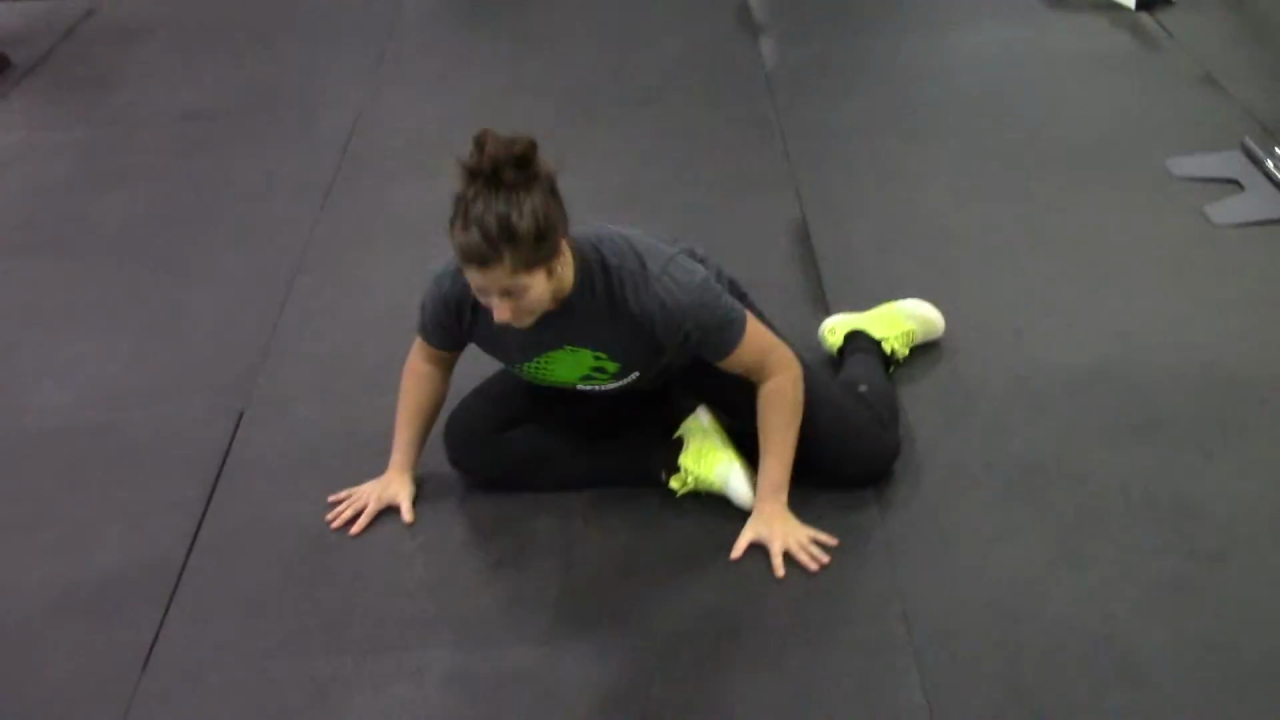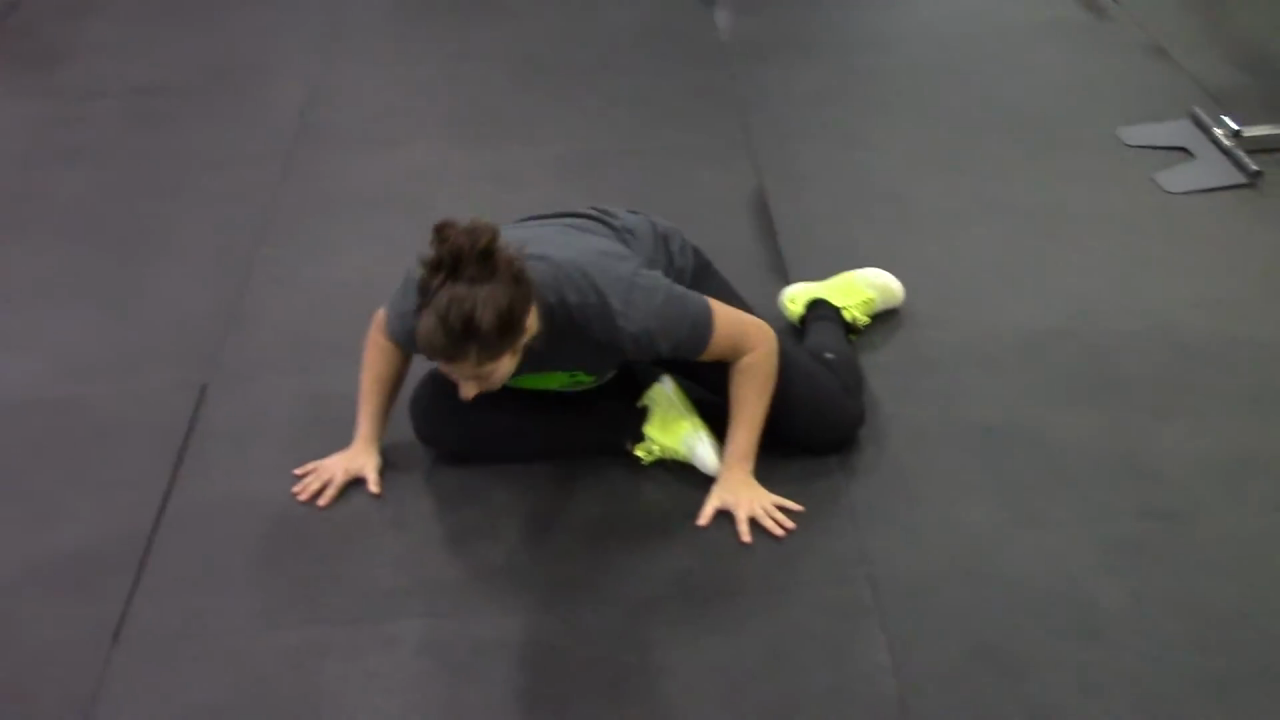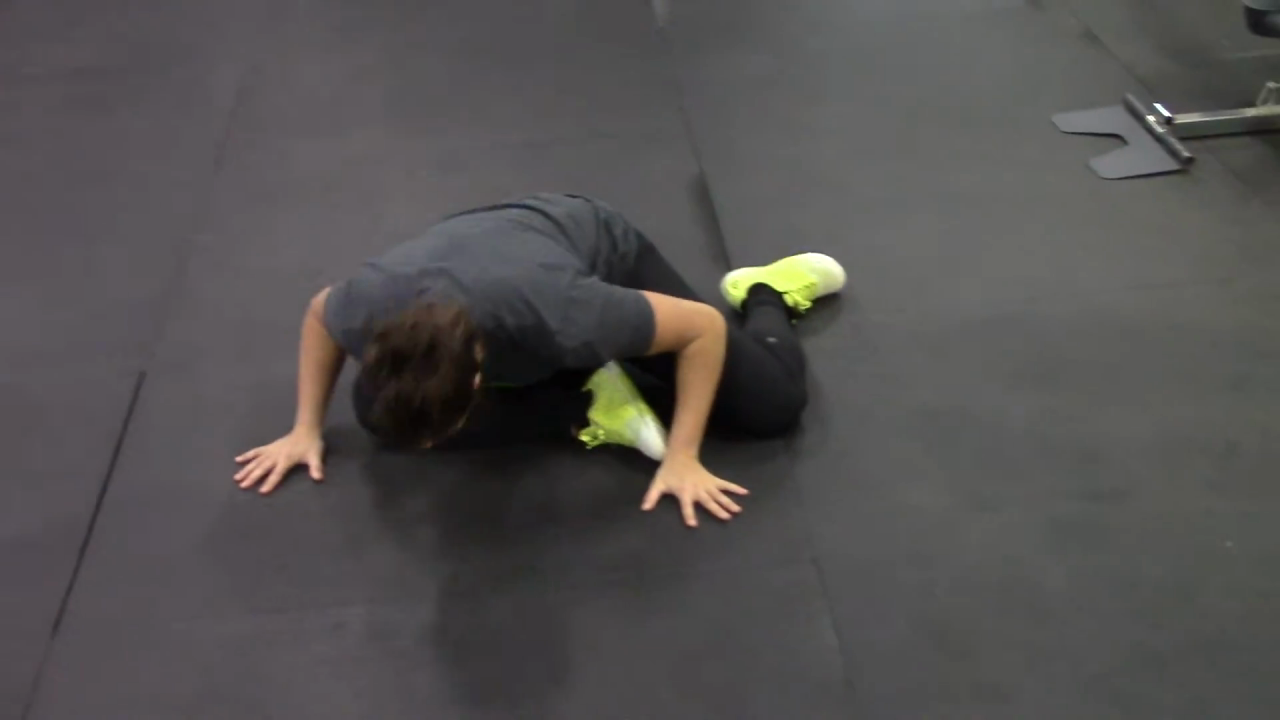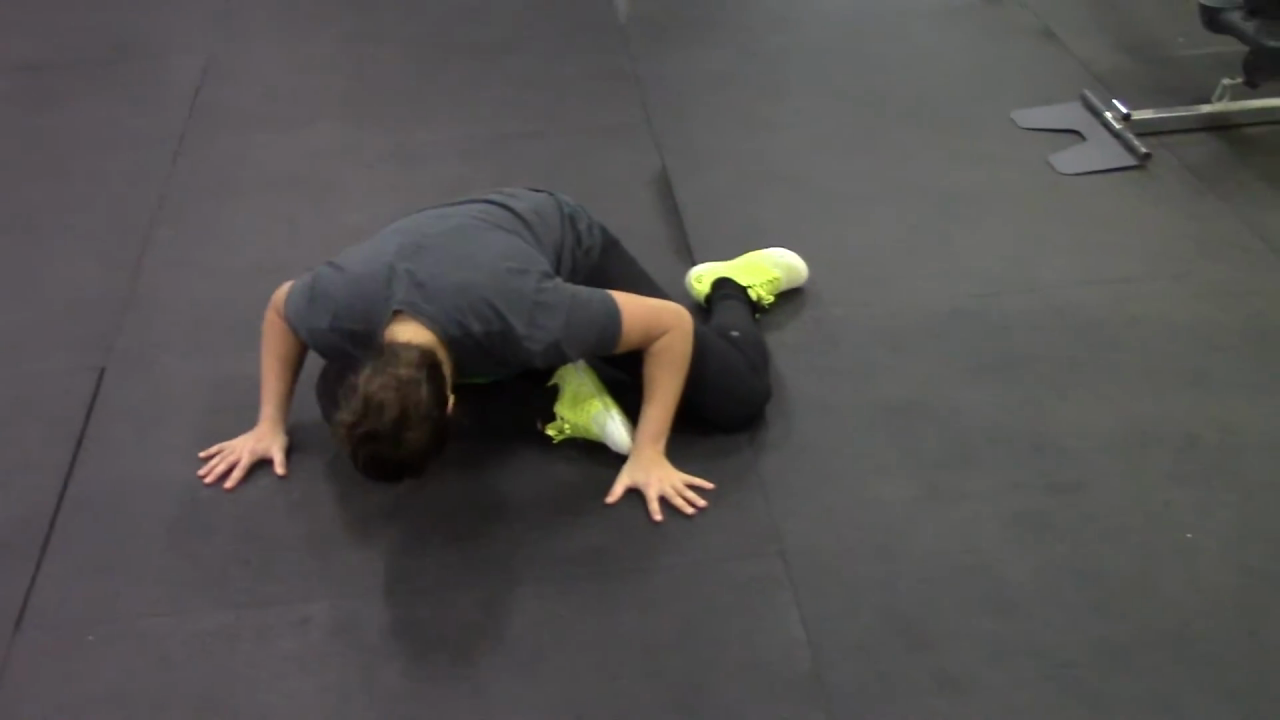
dt=0.3s
person 1, frame 1
left shoulder: (661, 284)
right shoulder: (457, 287)
left elbow: (779, 370)
right elbow: (429, 360)
left wrist: (770, 505)
right wrist: (400, 469)
left hip: (693, 354)
left knee: (866, 451)
right knee: (470, 444)
left ankle: (865, 340)
right ankle: (682, 456)
person 1, frame 2
left shoulder: (625, 304)
right shoulder: (427, 314)
left elbow: (756, 346)
right elbow: (382, 331)
left wrist: (736, 475)
right wrist: (364, 443)
left hip: (663, 274)
left knee: (829, 421)
right knee: (434, 420)
left ankle: (824, 307)
right ankle: (646, 421)
person 1, frame 3
left shoulder: (563, 322)
right shoulder: (367, 316)
left elbow: (705, 327)
right elbow: (318, 312)
left wrist: (682, 457)
right wrist: (307, 430)
left hip: (604, 255)
right hip: (507, 248)
left knee: (774, 404)
right knee: (376, 406)
left ankle: (769, 291)
right ankle: (589, 406)
person 1, frame 4
left shoulder: (531, 322)
right shoulder: (335, 315)
left elbow: (673, 324)
right elbow: (279, 305)
left wrist: (649, 453)
right wrist: (270, 425)
left hip: (570, 251)
right hip: (473, 239)
left knee: (737, 398)
right knee: (336, 398)
left ankle: (731, 285)
right ankle: (556, 400)
